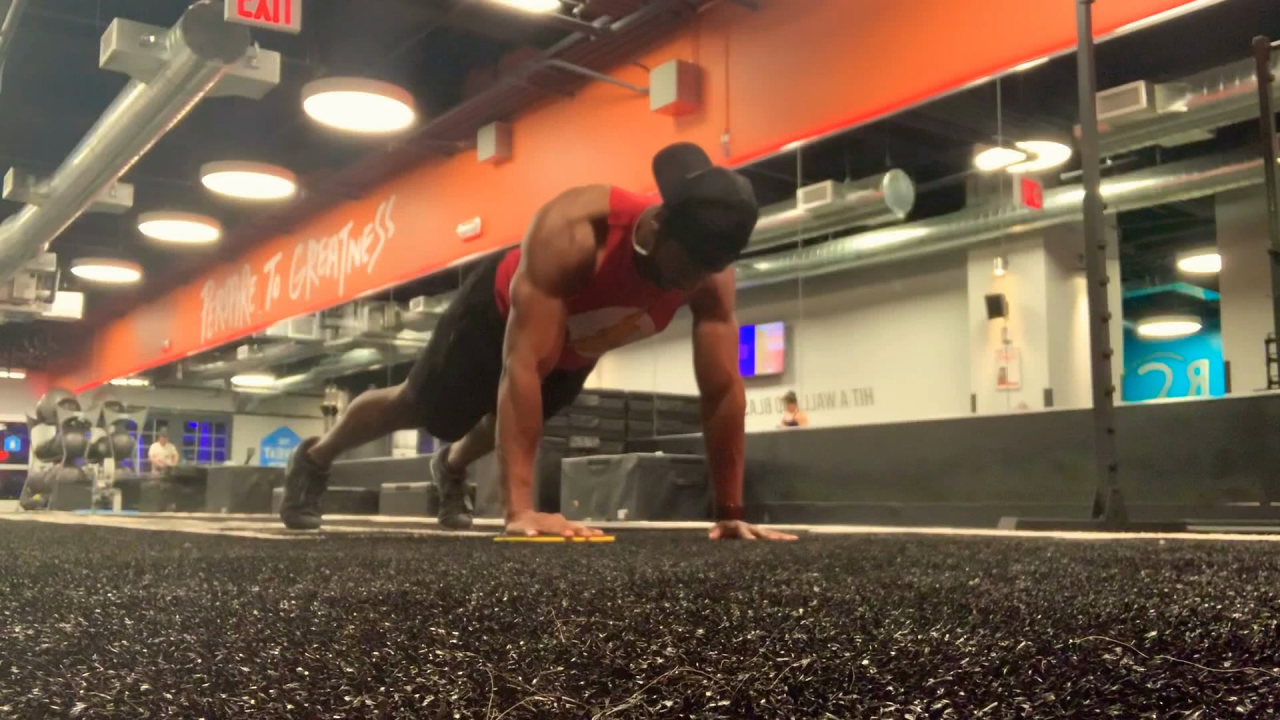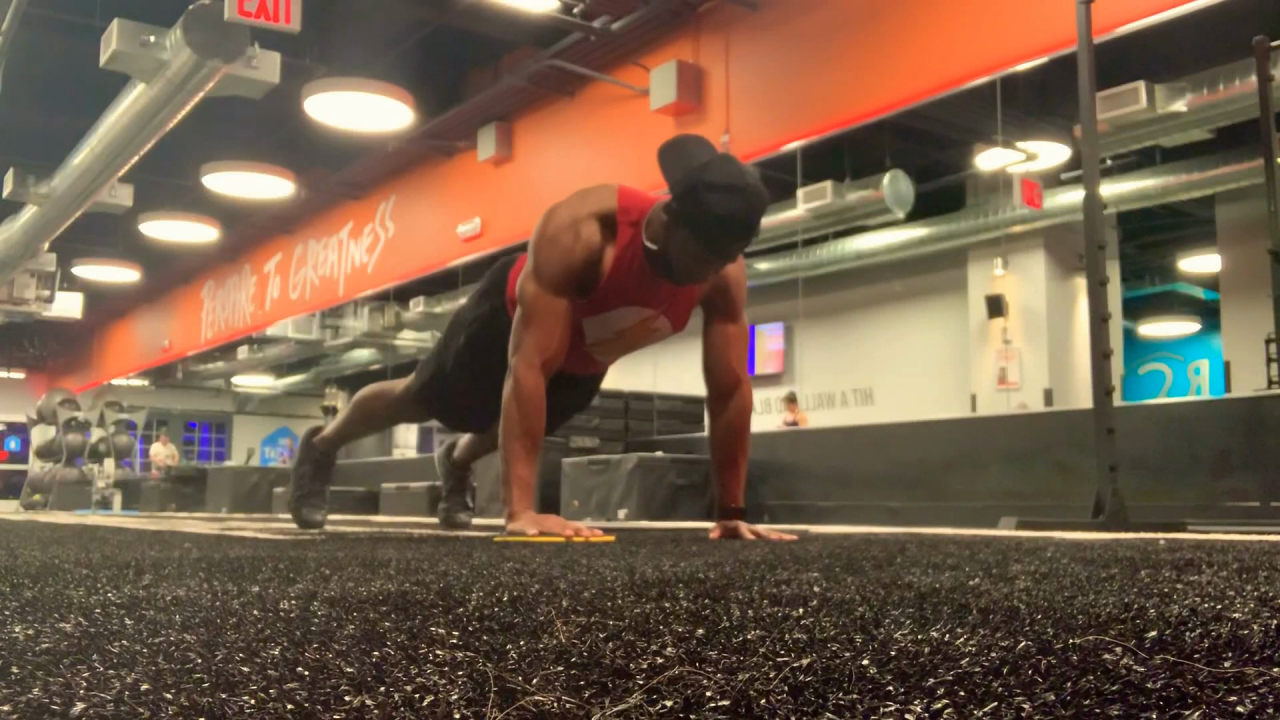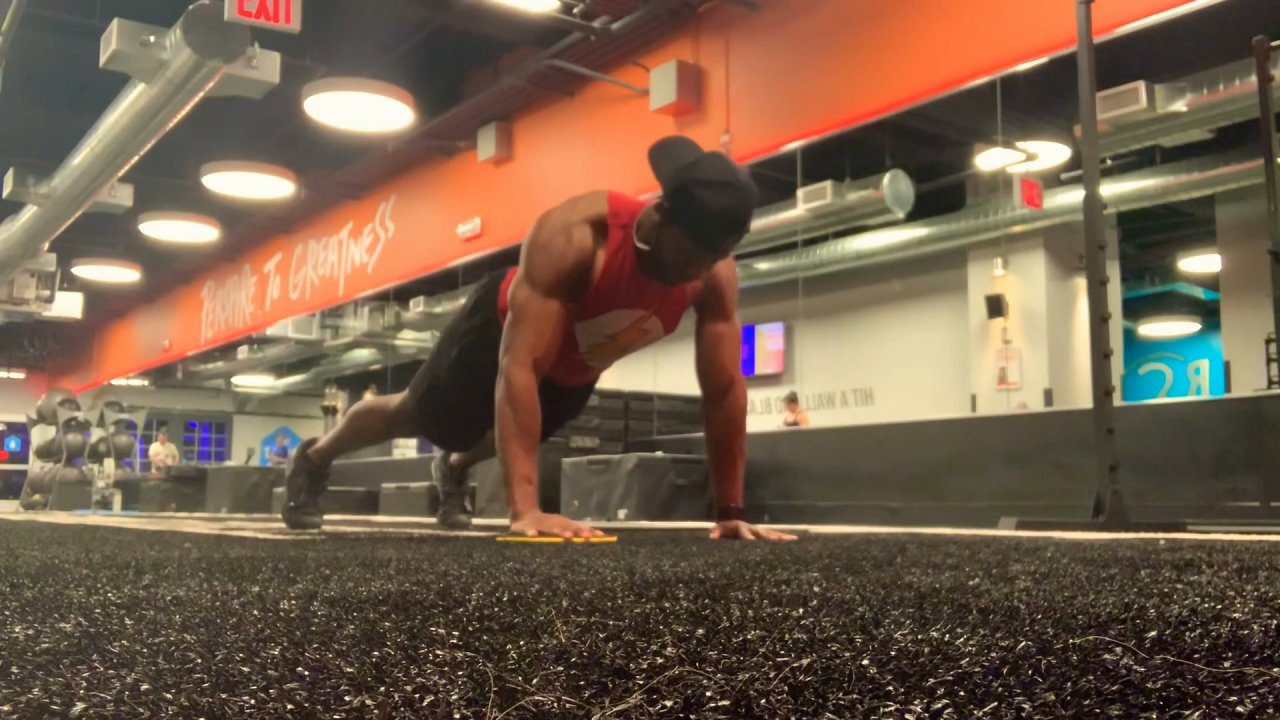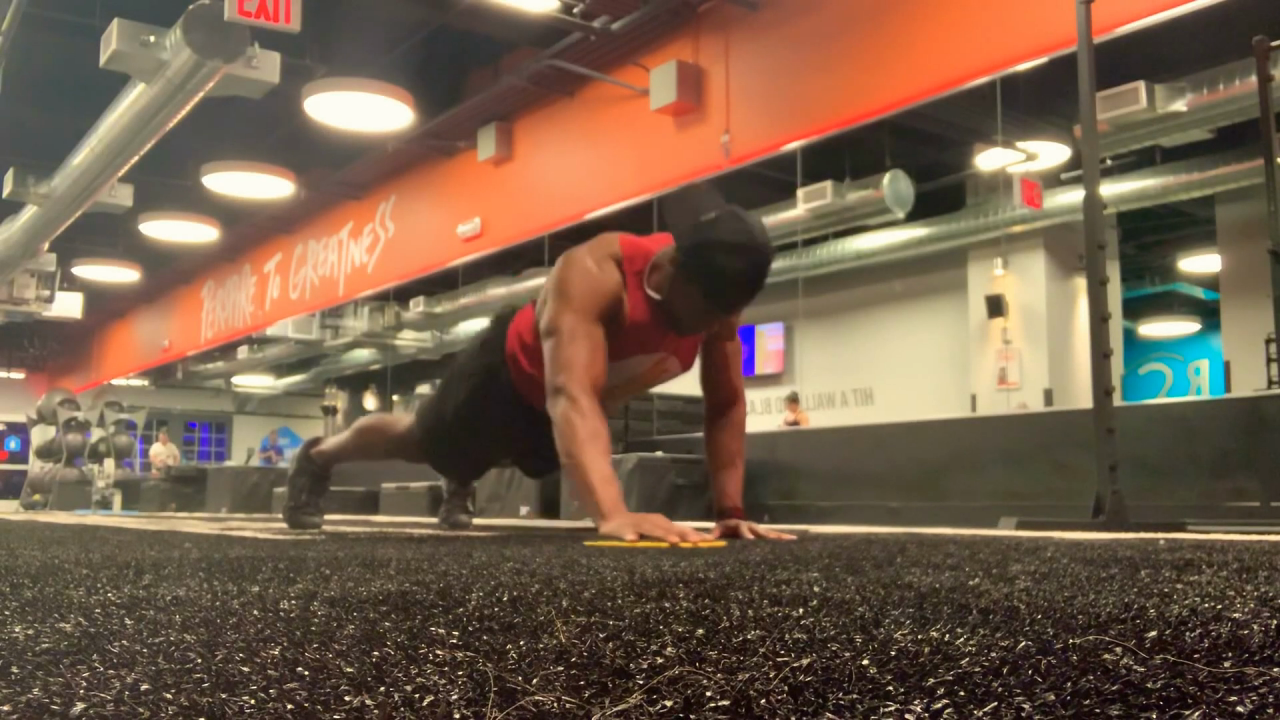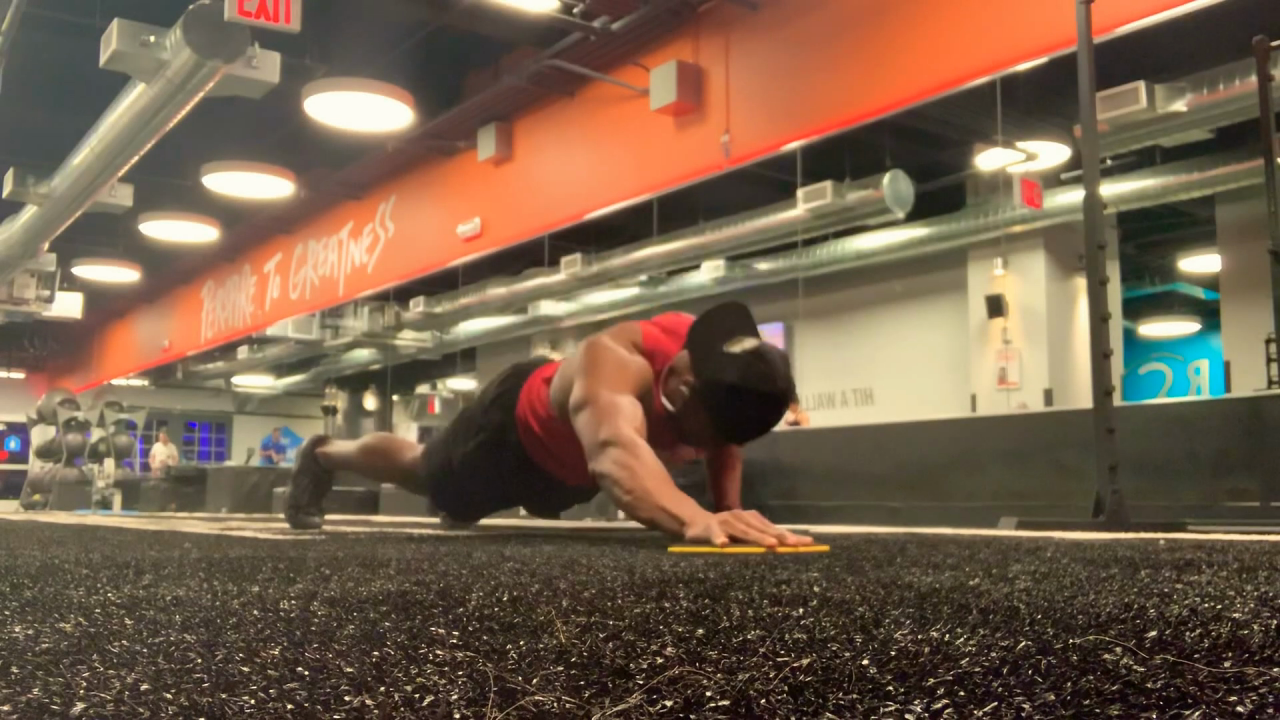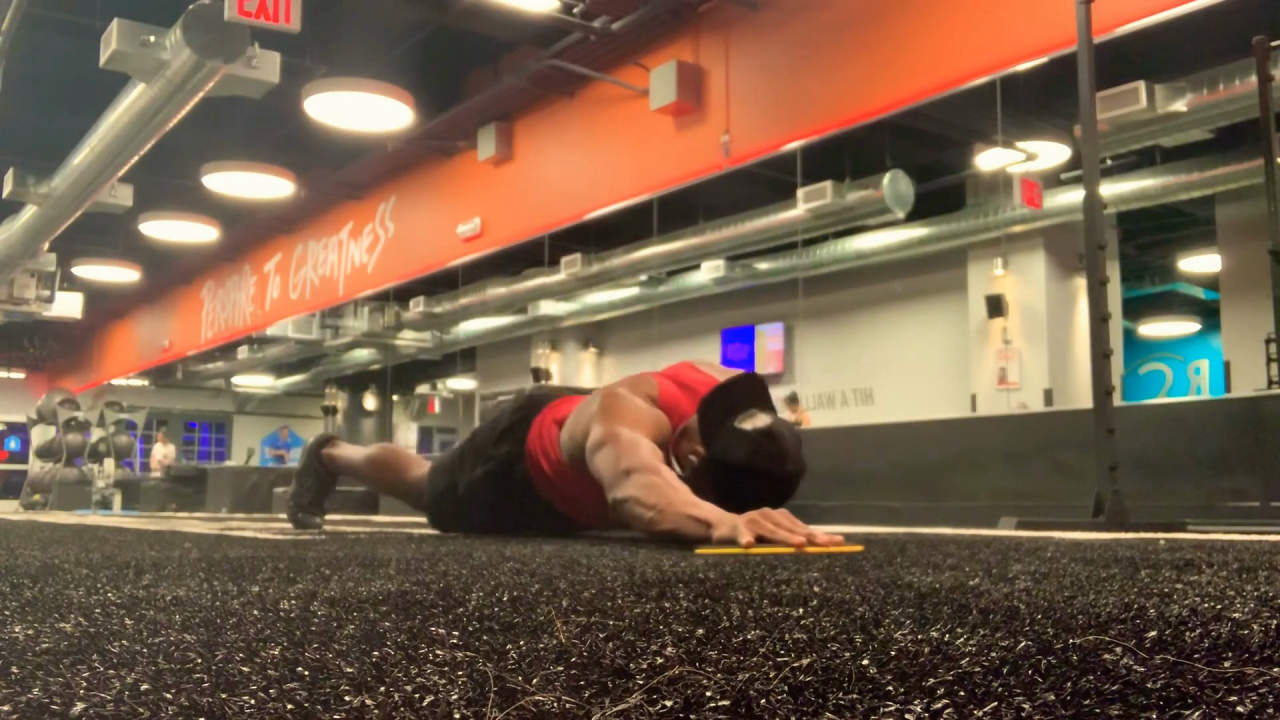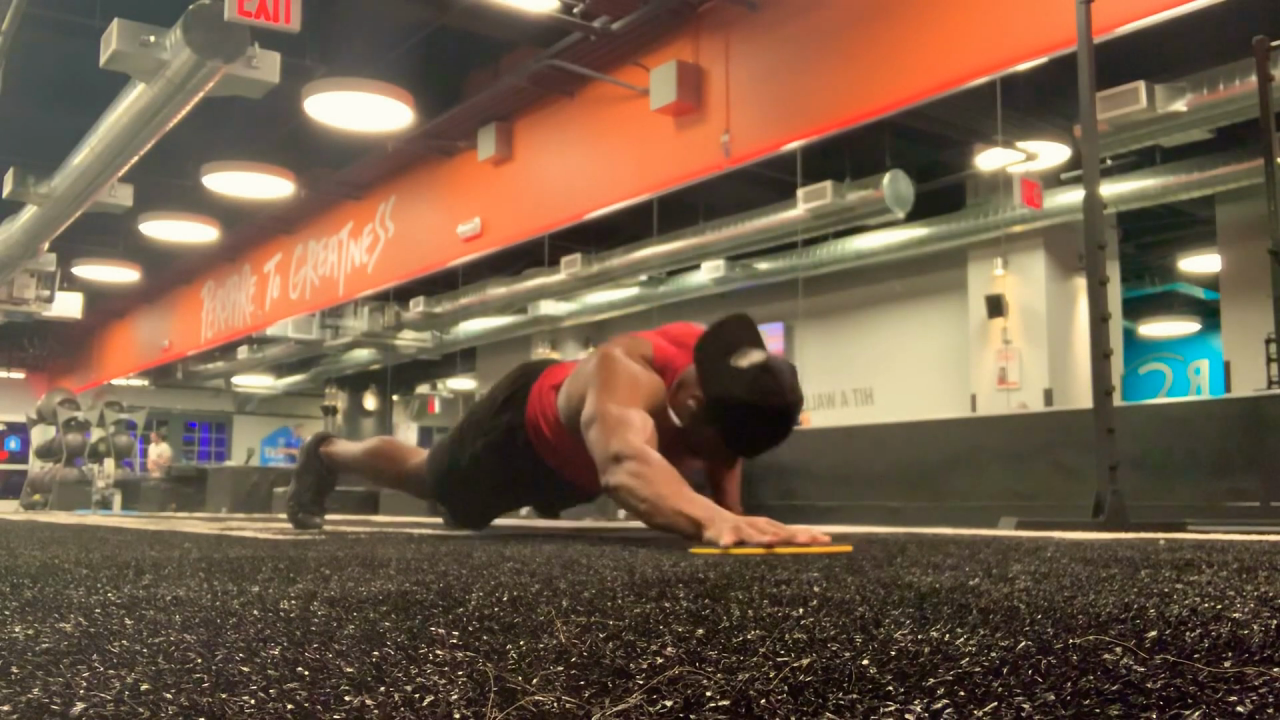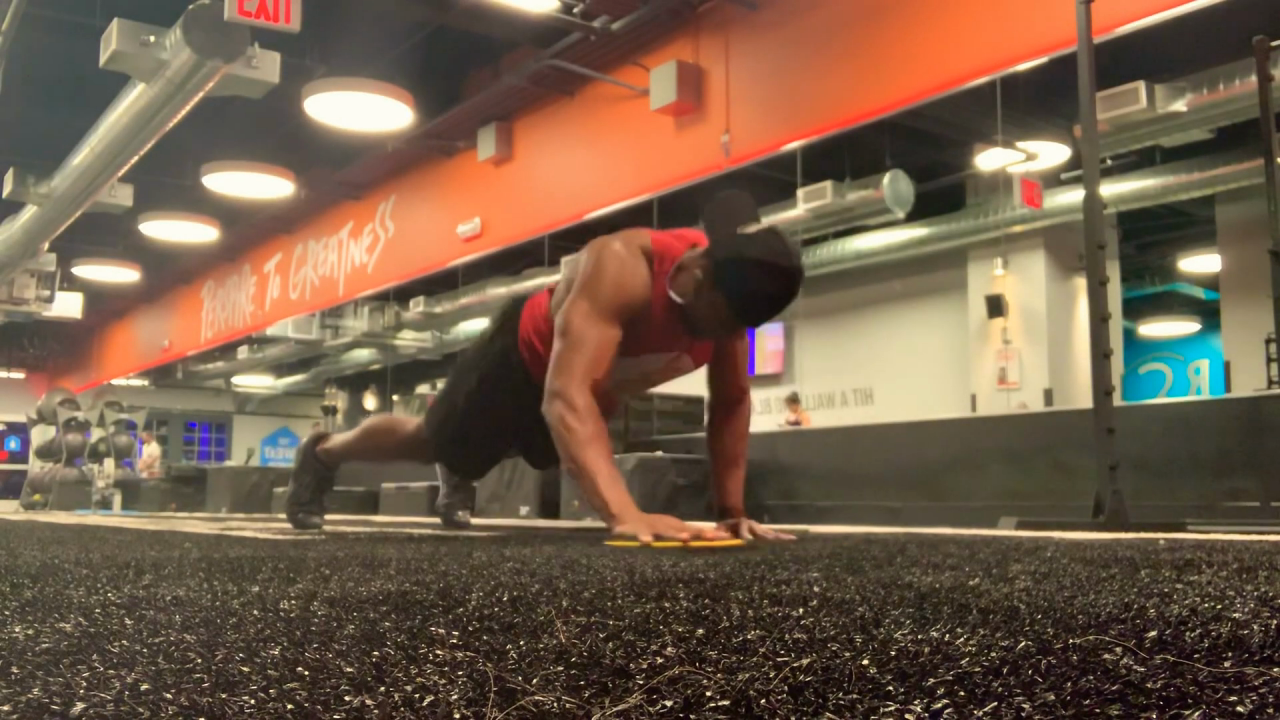
dt=0.5s
person 1, frame 1
left shoulder: (709, 273)
right shoulder: (572, 230)
left elbow: (722, 387)
right elbow: (522, 367)
left wrist: (730, 512)
right wrist: (520, 508)
left hip: (576, 353)
right hip: (498, 315)
left knee: (510, 420)
right knee: (415, 408)
left ankle: (452, 468)
right ankle: (314, 459)
person 1, frame 2
left shoulder: (724, 272)
right shoulder: (579, 230)
left elbow: (731, 388)
right elbow: (527, 367)
left wrist: (731, 511)
right wrist: (520, 509)
left hip: (587, 363)
right hip: (509, 321)
left knee: (513, 425)
right knee: (418, 401)
left ankle: (457, 463)
right ankle: (321, 446)
person 1, frame 3
left shoulder: (714, 275)
right shoulder: (572, 236)
left elbow: (724, 388)
right elbow: (518, 368)
left wrist: (731, 511)
right wrist: (524, 508)
left hip: (576, 372)
right hip: (498, 332)
left knee: (512, 435)
right knee: (413, 418)
left ankle: (454, 471)
right ankle: (314, 459)
person 1, frame 4
left shoulder: (714, 296)
right shoulder: (595, 276)
left elbow: (726, 403)
right elbow: (572, 395)
left wrist: (730, 512)
right wrist: (613, 514)
left hip: (588, 396)
right hip: (510, 375)
right knee: (418, 443)
left ankle: (460, 483)
right ankle: (317, 459)
person 1, frame 5
left shoulder: (716, 368)
right shoulder: (616, 364)
left elbow: (724, 446)
right elbow: (614, 453)
left wrist: (727, 509)
right wrist: (696, 518)
right hip: (517, 431)
right knee: (422, 471)
left ankle: (471, 502)
right ankle: (323, 455)
person 1, frame 6
left shoulder: (734, 401)
right shoulder: (631, 417)
right elbow: (635, 484)
left wrist: (733, 517)
right wrist: (722, 522)
left hip: (569, 422)
right hip: (524, 458)
right knee: (427, 489)
right ankle: (328, 455)
person 1, frame 7
left shoulder: (727, 370)
right shoulder: (628, 376)
left elbow: (728, 445)
right elbow: (627, 465)
left wrist: (731, 514)
right wrist: (716, 521)
left hip: (585, 456)
right hip: (527, 429)
right knee: (426, 477)
right ankle: (327, 454)
person 1, frame 8
left shoulder: (726, 291)
right shoulder: (621, 269)
left elbow: (731, 403)
right elbow: (565, 397)
left wrist: (731, 512)
right wrist: (624, 513)
left hip: (596, 388)
right hip: (523, 362)
right knee: (426, 440)
left ankle: (455, 480)
right ankle: (323, 454)
